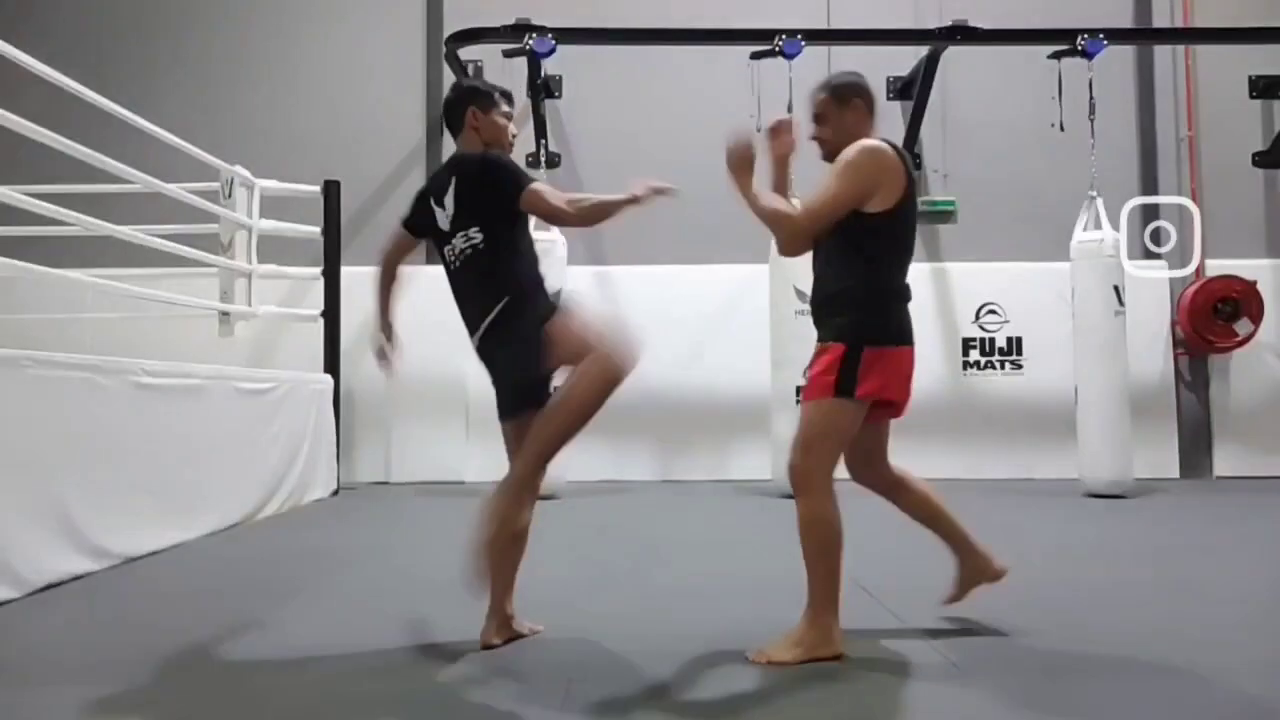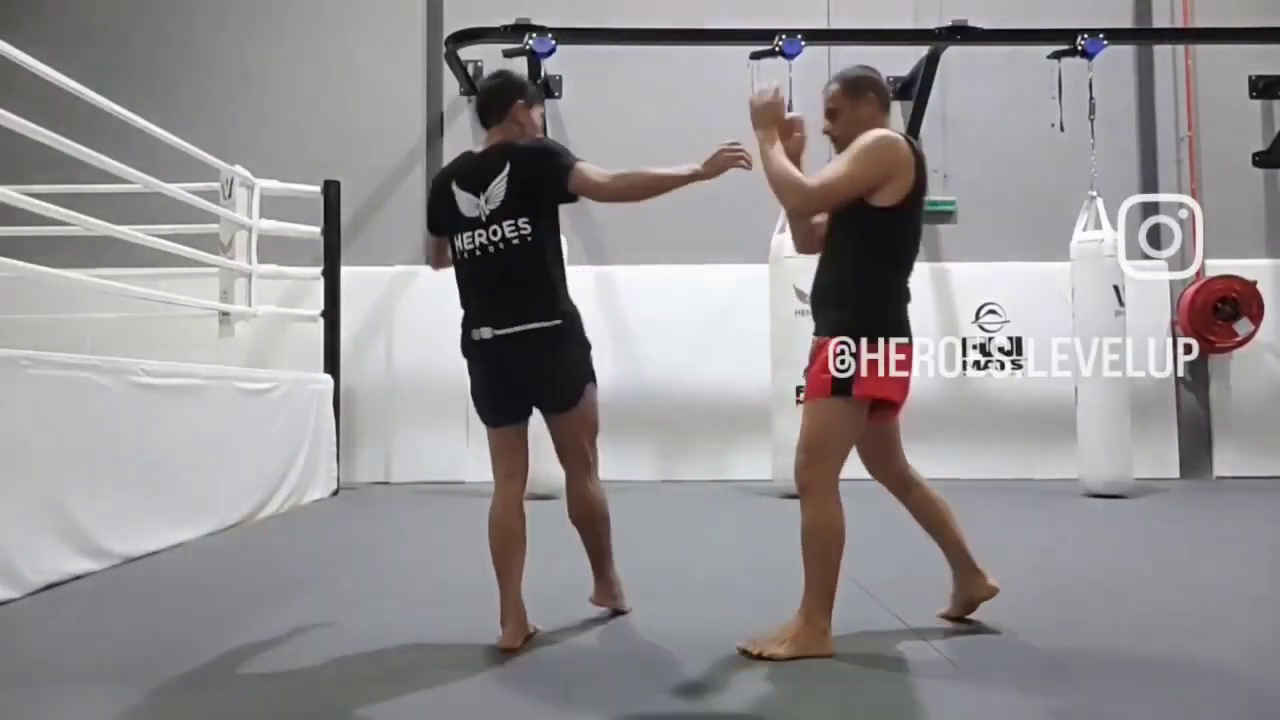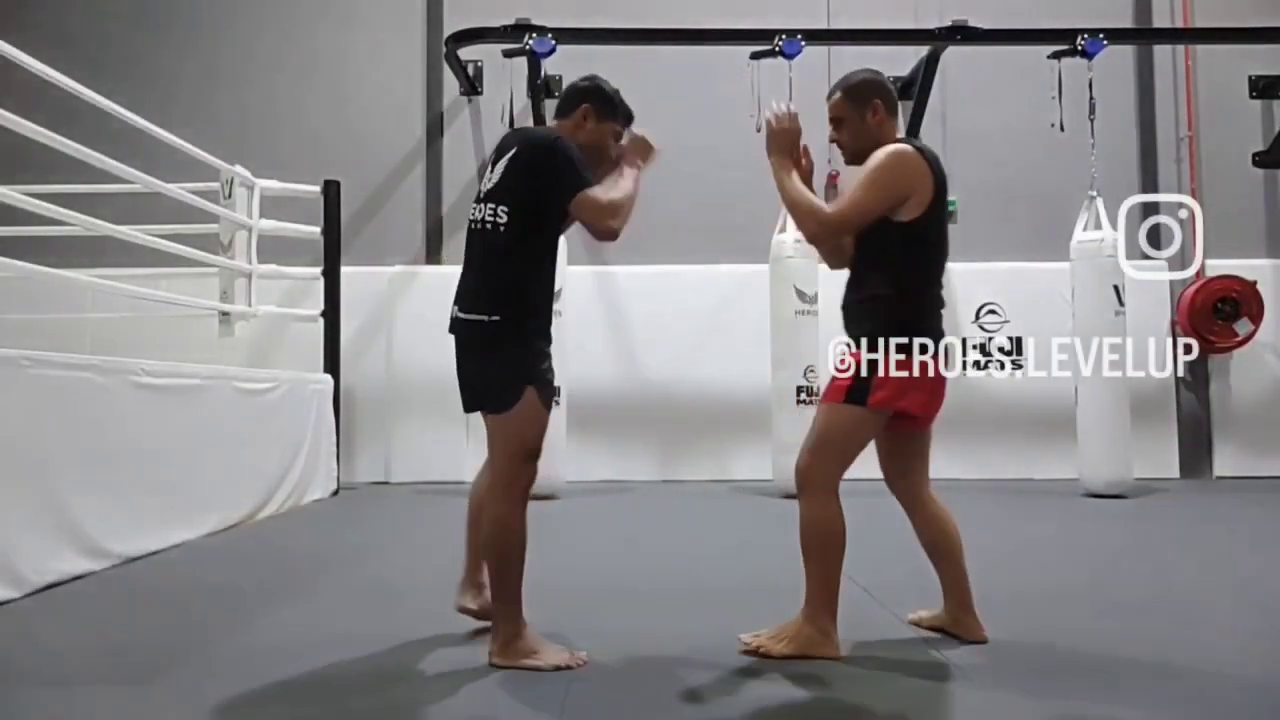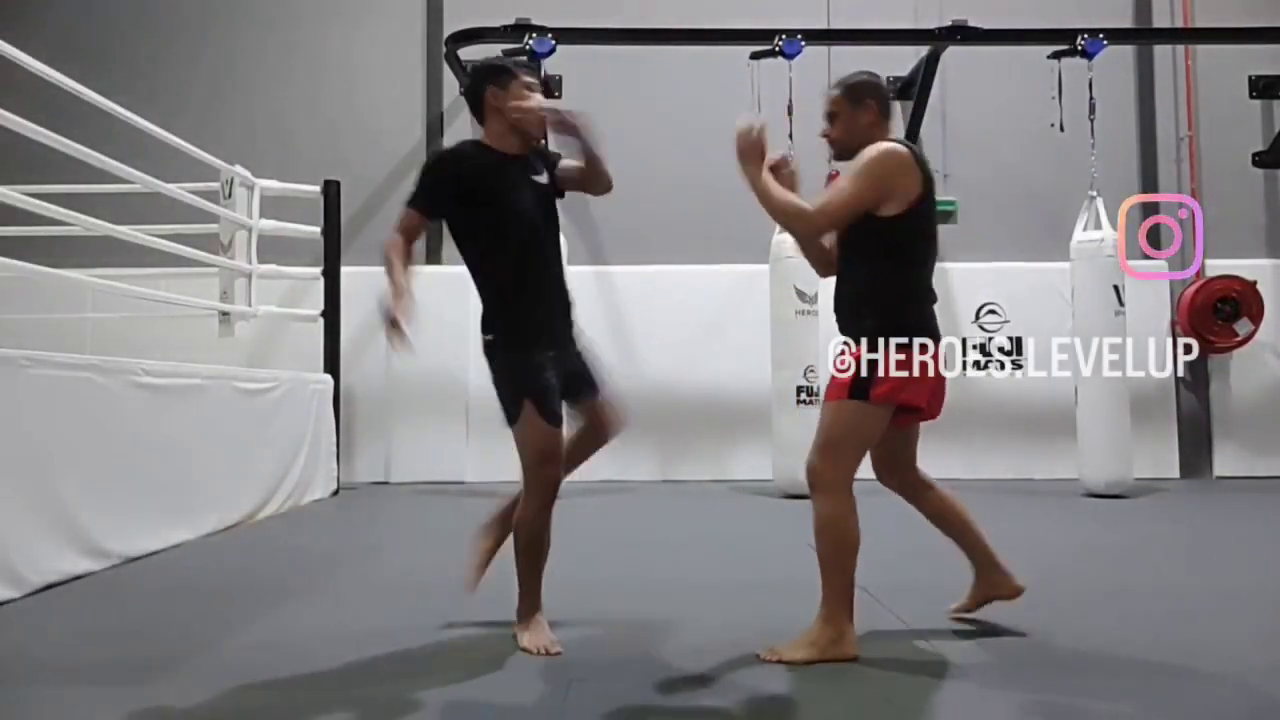
dt=0.7s
person 1, frame 1
left shoulder: (870, 156)
right shoulder: (863, 172)
left elbow: (793, 224)
right elbow: (793, 243)
left wrist: (746, 184)
right wrist: (779, 166)
left hip: (859, 340)
right hip: (874, 340)
left knee: (807, 472)
right knee: (871, 469)
left ankle: (820, 629)
right ankle: (972, 559)
person 1, frame 2
left shoulder: (885, 147)
right shoulder: (873, 164)
left elbow: (801, 199)
right elbow: (809, 237)
left wrist: (767, 138)
right wrist: (790, 156)
left hip: (857, 339)
right hip: (870, 339)
left knee: (815, 475)
right knee: (891, 469)
left ankle: (813, 627)
right ankle: (969, 577)
person 1, frame 3
left shoulder: (899, 160)
right shoulder: (898, 169)
left elbow: (822, 226)
right elbow: (840, 253)
left wrist: (780, 164)
right wrist: (804, 184)
left hip: (889, 350)
right hip: (910, 350)
left knee: (815, 474)
right knee: (910, 485)
left ankle: (818, 627)
right ankle: (961, 612)
person 1, frame 4
left shoulder: (884, 159)
right shoulder: (877, 177)
left elbow: (810, 226)
right elbow: (828, 260)
left wrist: (755, 172)
right wrist: (790, 189)
left hip: (887, 348)
right hip: (900, 346)
left knee: (826, 474)
right knee: (898, 472)
left ankle: (834, 630)
right ankle: (991, 573)
person 2, frame 1
left shoulder: (435, 189)
right shoulder: (487, 167)
left elbow: (390, 257)
right elbow: (564, 212)
left wrist: (384, 323)
right wrist: (631, 196)
left hip: (498, 330)
right hip: (519, 311)
left knee: (527, 469)
right knee: (608, 362)
left ankle: (500, 616)
right ankle: (509, 490)
person 2, frame 2
left shoulder: (448, 180)
right shoulder: (536, 156)
left elbow: (438, 256)
right elbow: (611, 187)
right wrist: (700, 170)
left hip: (485, 344)
right hip: (549, 333)
left knee: (509, 480)
right knee: (581, 468)
left ankle: (513, 619)
right ankle: (606, 585)
person 2, frame 3
left shoulder: (516, 147)
right shoulder: (552, 150)
right elbow: (607, 222)
left wrist: (611, 171)
right wrist: (632, 166)
left hip: (481, 322)
right hip: (510, 330)
left knee: (503, 465)
right knee: (514, 475)
left ankle: (475, 586)
right ankle: (511, 637)
person 2, frame 4
left shoulder: (534, 159)
right shoulder: (454, 163)
left elbow: (599, 184)
right elbow: (402, 234)
left wrist: (580, 134)
right wrist: (400, 294)
left hip: (555, 330)
right hip: (517, 339)
left knee: (600, 429)
right knee: (543, 475)
left ankle: (502, 522)
right ankle: (529, 612)
